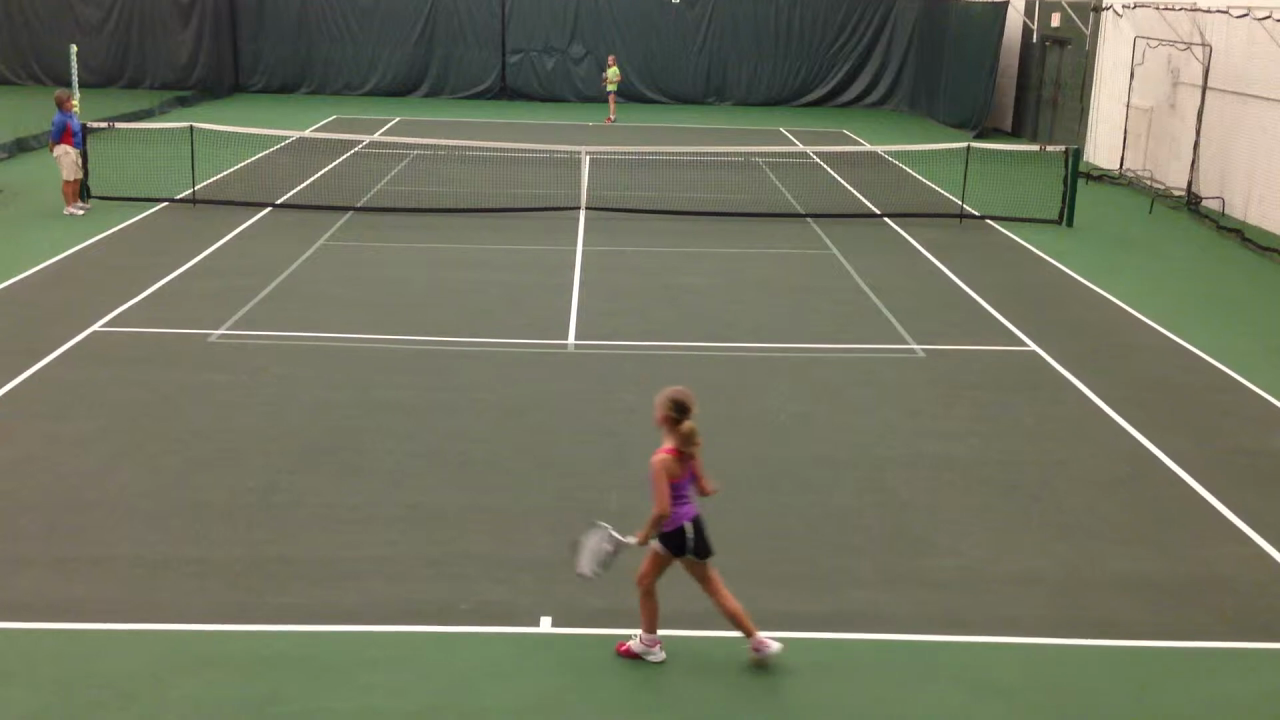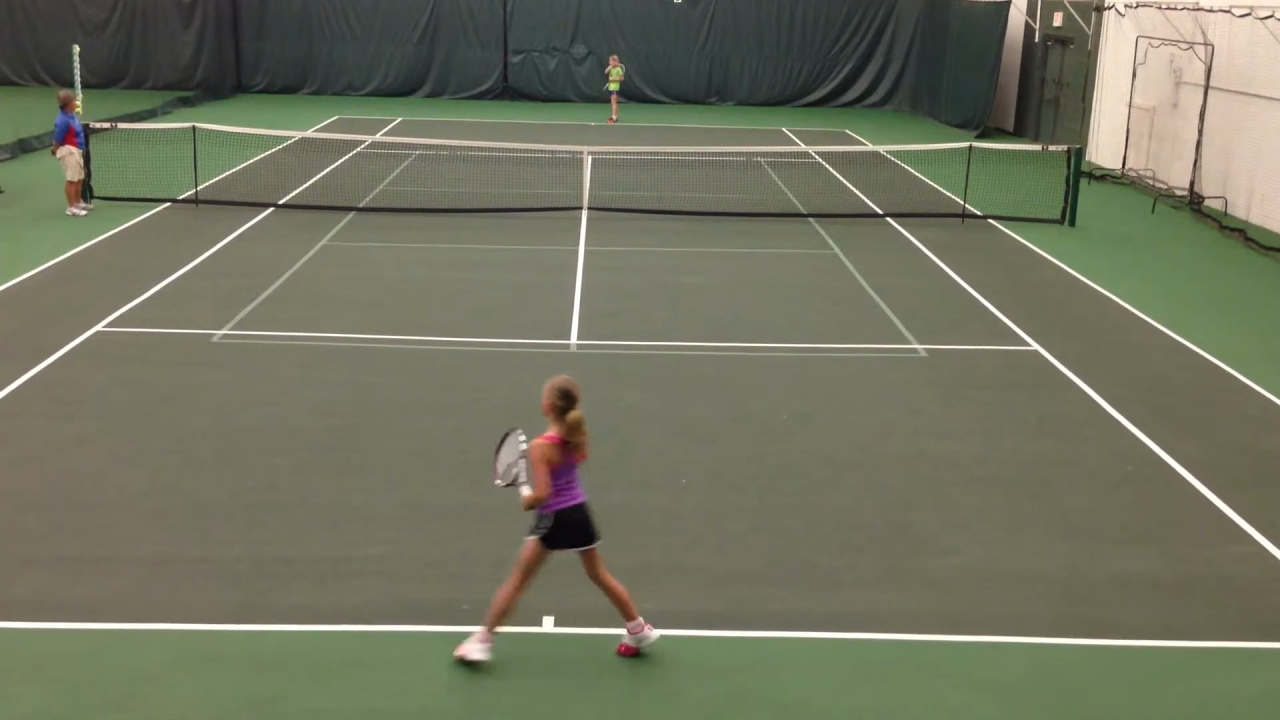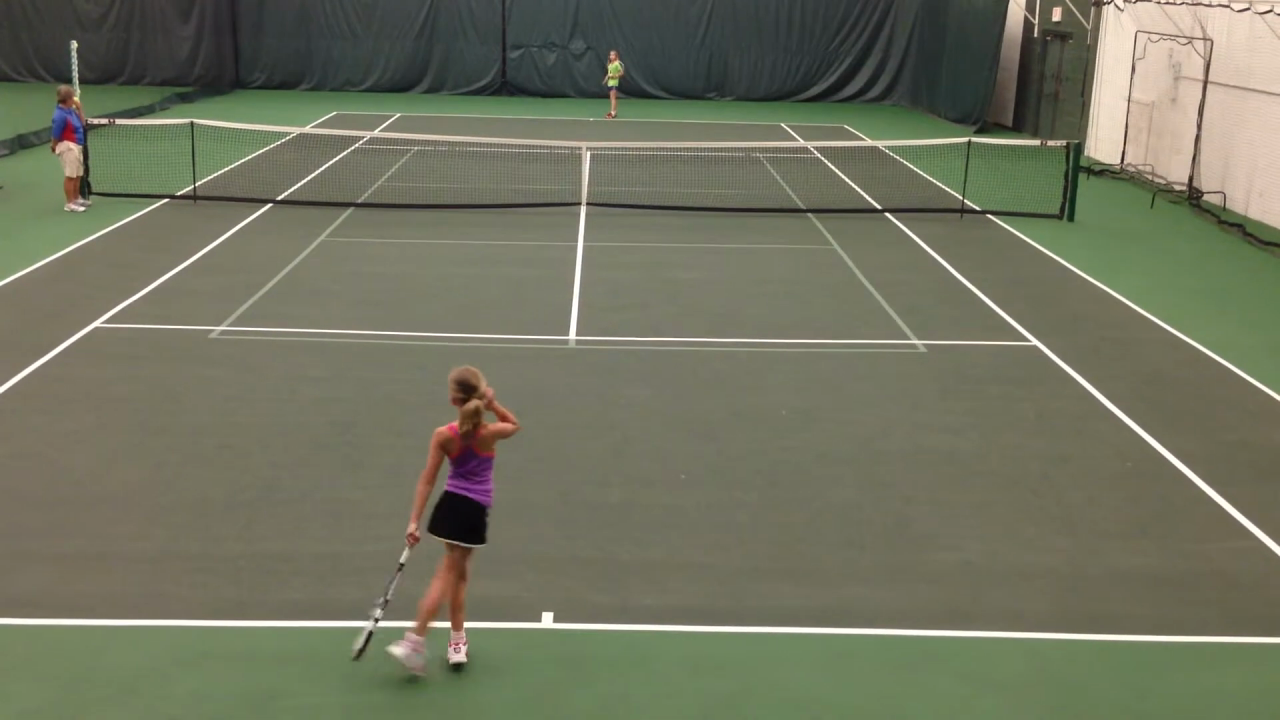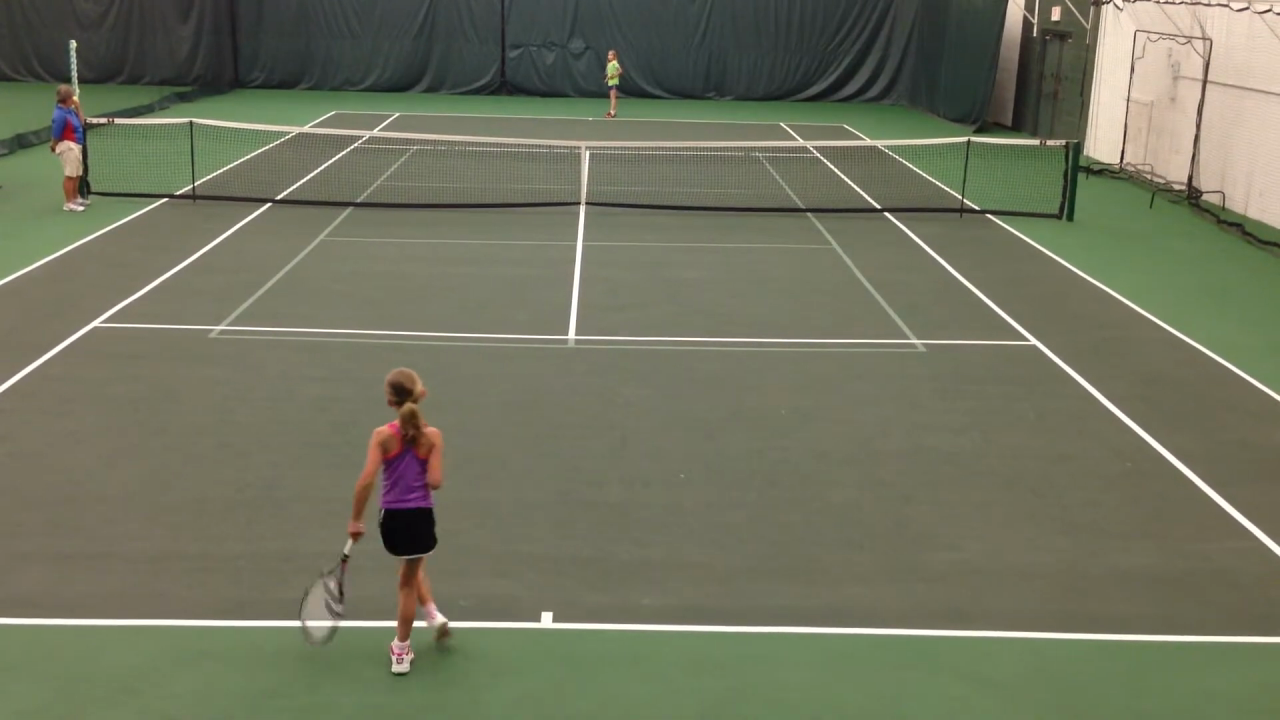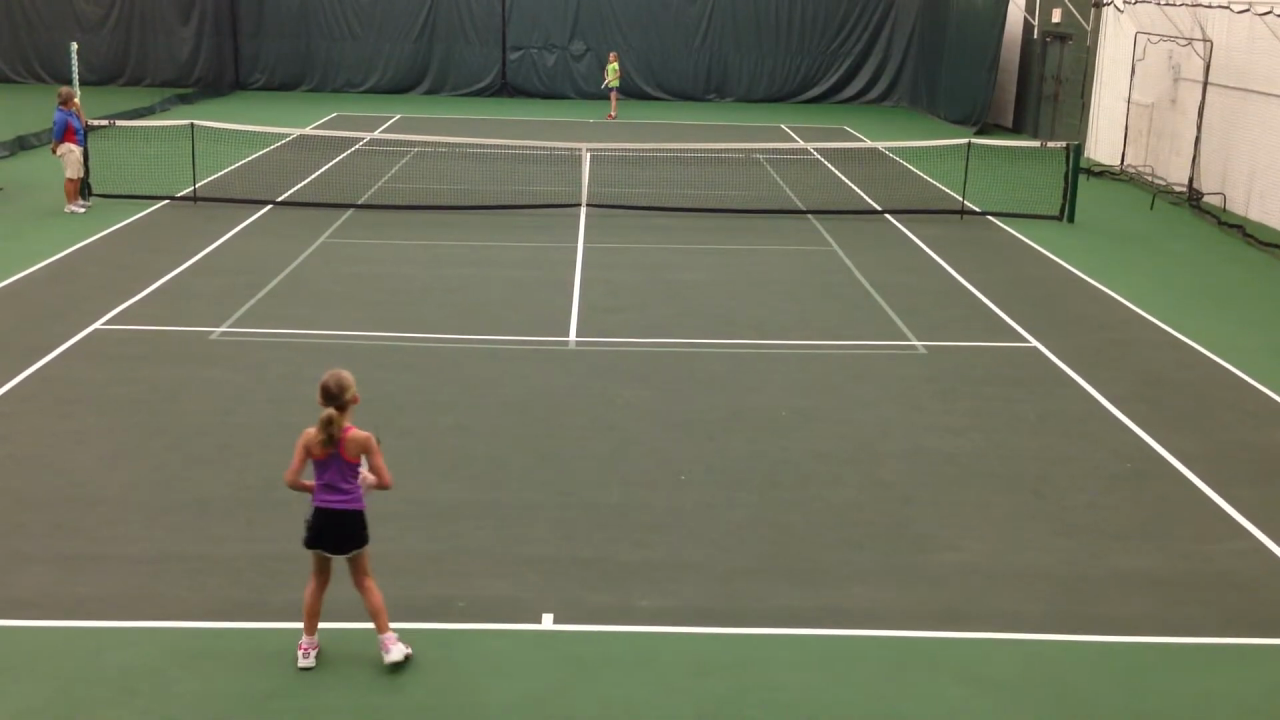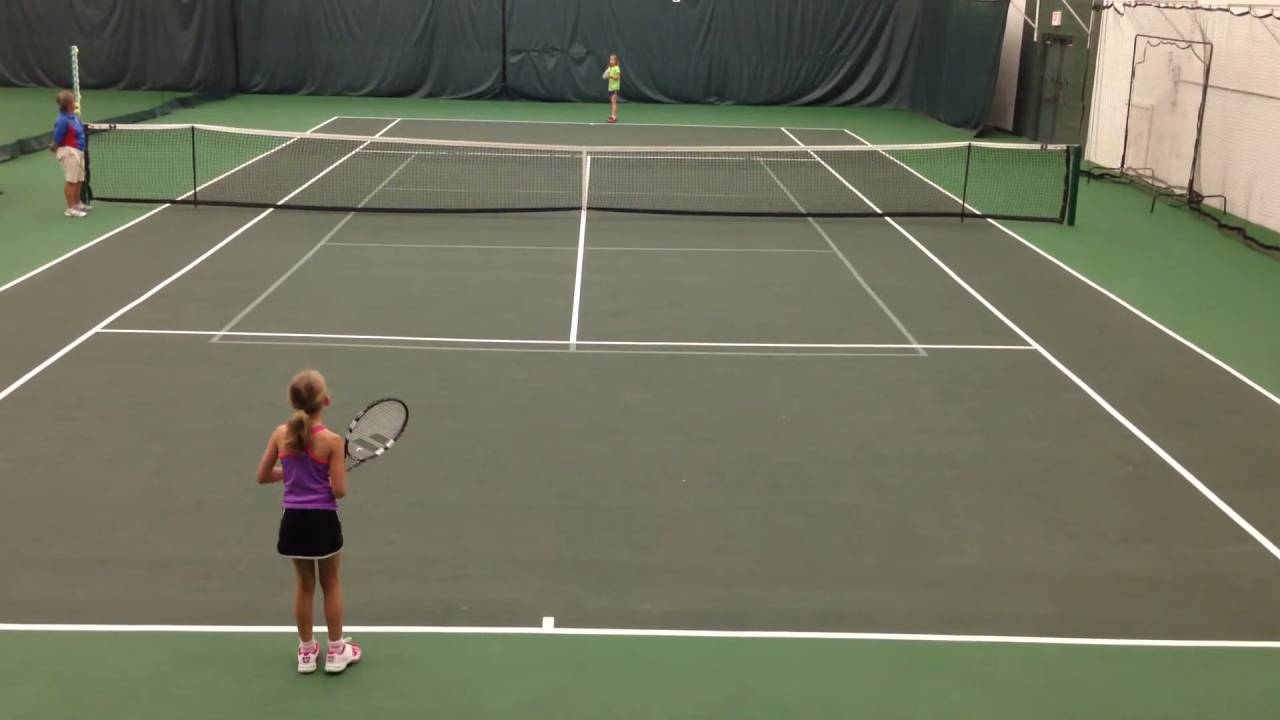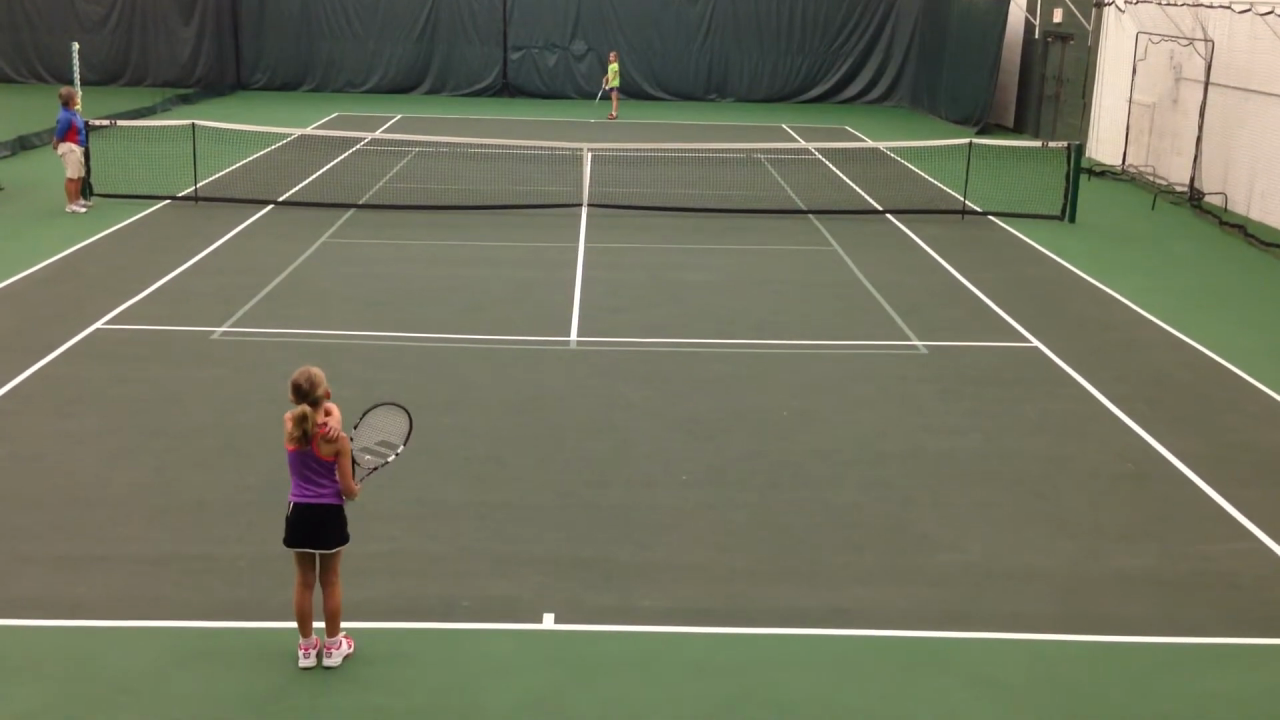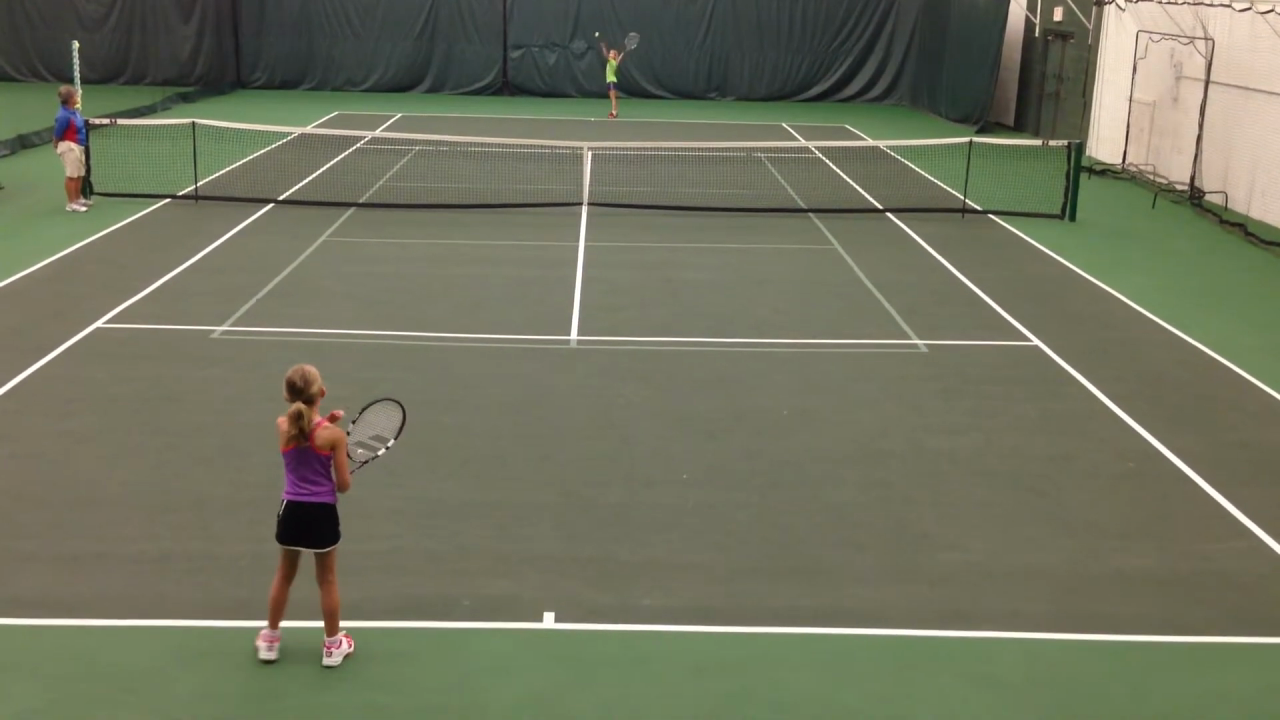
dt=0.5s
person 1, frame 1
left shoulder: (661, 461)
right shoulder: (688, 449)
left elbow: (662, 510)
right elbow: (701, 489)
left wrist: (646, 533)
right wrist: (709, 488)
left hip: (682, 532)
right hip: (678, 529)
left knee: (715, 591)
right knee: (644, 581)
left ankle: (759, 643)
right ankle: (648, 644)
person 1, frame 2
left shoulder: (540, 446)
right shoulder: (577, 437)
left elbow: (542, 495)
left wrist: (527, 500)
left hip: (554, 520)
right hip: (579, 514)
left knee: (517, 581)
right knee: (599, 576)
left ankle: (480, 643)
right ankle: (639, 630)
person 1, frame 3
left shoulder: (443, 435)
right shoulder: (490, 431)
left elbow: (426, 480)
right elbow: (514, 425)
left wrist: (414, 521)
right wrist: (493, 406)
left hip: (450, 504)
right hip: (475, 510)
left knee: (458, 572)
right knee: (447, 577)
left ankle: (457, 641)
right ankle: (413, 642)
person 1, frame 4
left shoulder: (382, 435)
right shoulder: (432, 435)
left elbow: (366, 481)
right elbow: (435, 482)
left wrist: (355, 520)
left hip: (392, 514)
right hip: (420, 515)
left knee: (409, 572)
right knee: (408, 581)
left ankle: (431, 614)
right ankle: (401, 651)
person 1, frame 5
left shoulder: (310, 437)
right shoulder: (362, 439)
left elbow: (291, 480)
right elbow: (386, 483)
right wrist: (368, 481)
left hip: (322, 518)
right hip: (351, 519)
left knee: (318, 580)
right knee: (364, 580)
left ankle: (308, 647)
right ankle: (389, 643)
person 1, frame 6
left shoulder: (281, 435)
right shoulder: (332, 441)
left elbow: (262, 476)
right elbow: (339, 491)
left hip: (293, 520)
right hip: (323, 521)
left knee: (304, 585)
right knee: (331, 585)
left ankle: (306, 652)
right ankle: (337, 651)
person 1, frame 7
left shoulder: (289, 424)
right shoulder: (338, 440)
left elbow: (329, 408)
right elbow: (348, 490)
left wrist: (332, 421)
right wrist: (355, 491)
left hip: (299, 514)
right hip: (329, 515)
left knee: (304, 582)
right knee: (330, 581)
left ankle: (306, 647)
right ankle: (332, 646)
person 1, frame 8
left shoulder: (282, 426)
right shoulder: (333, 434)
right elbow: (344, 484)
left wrist: (327, 420)
left hip: (292, 511)
right hip: (322, 512)
left knee: (284, 576)
right knee: (327, 580)
left ankle: (270, 639)
right ankle: (333, 645)
